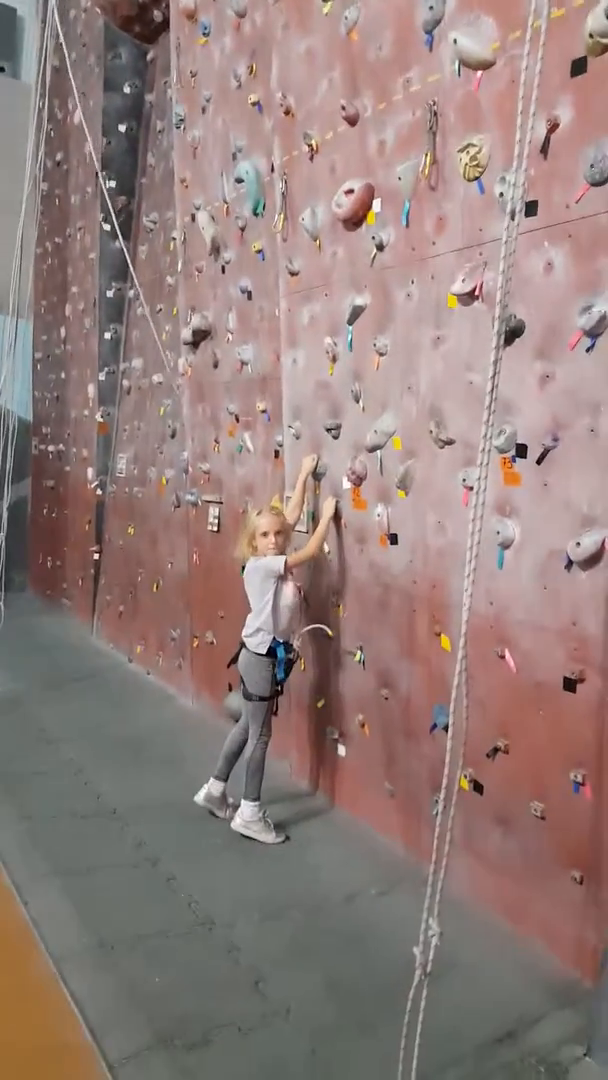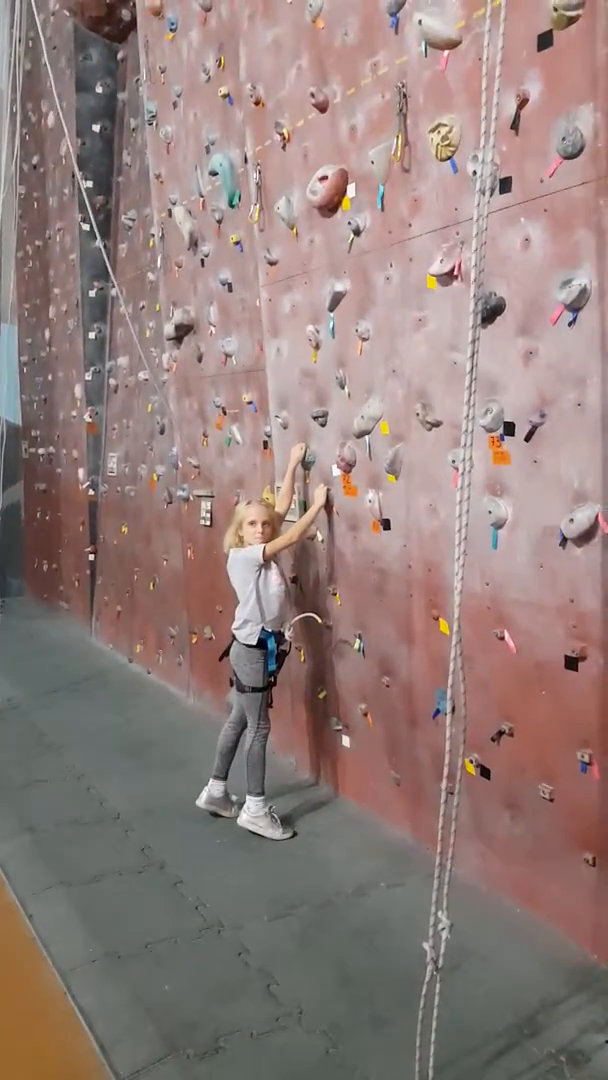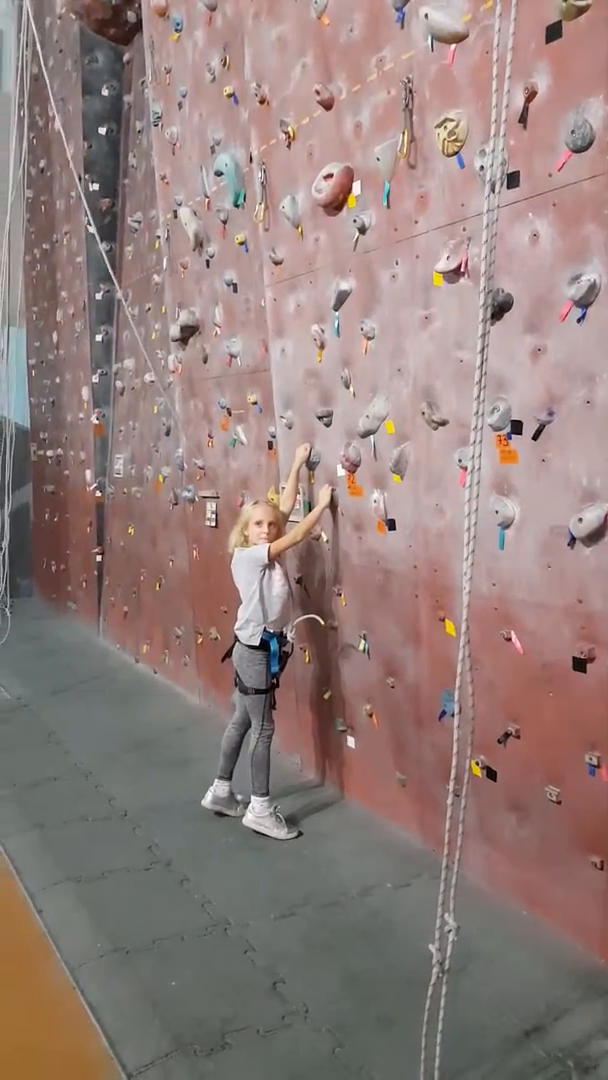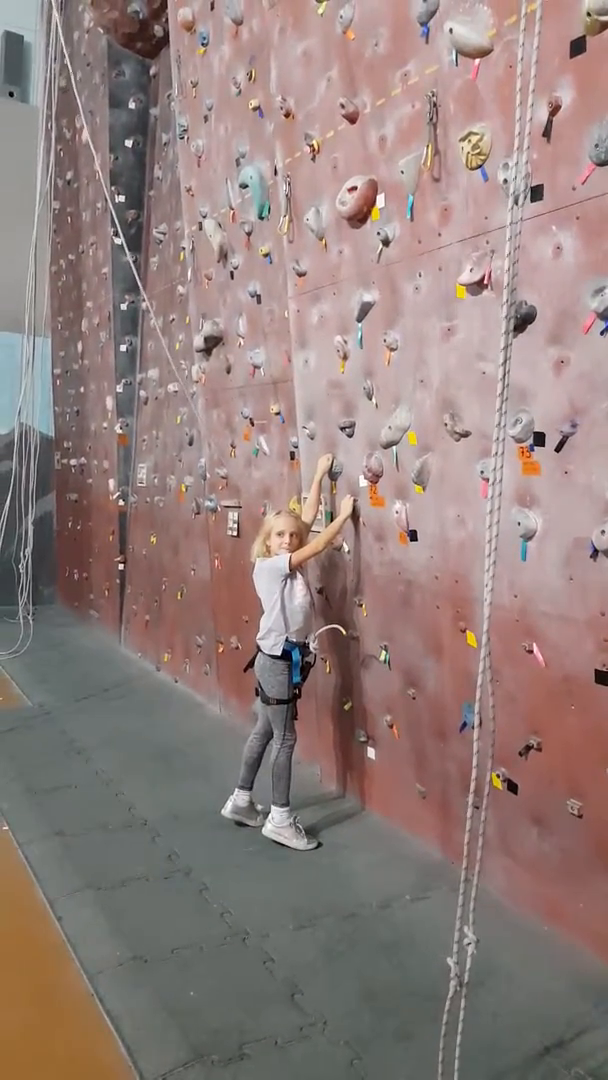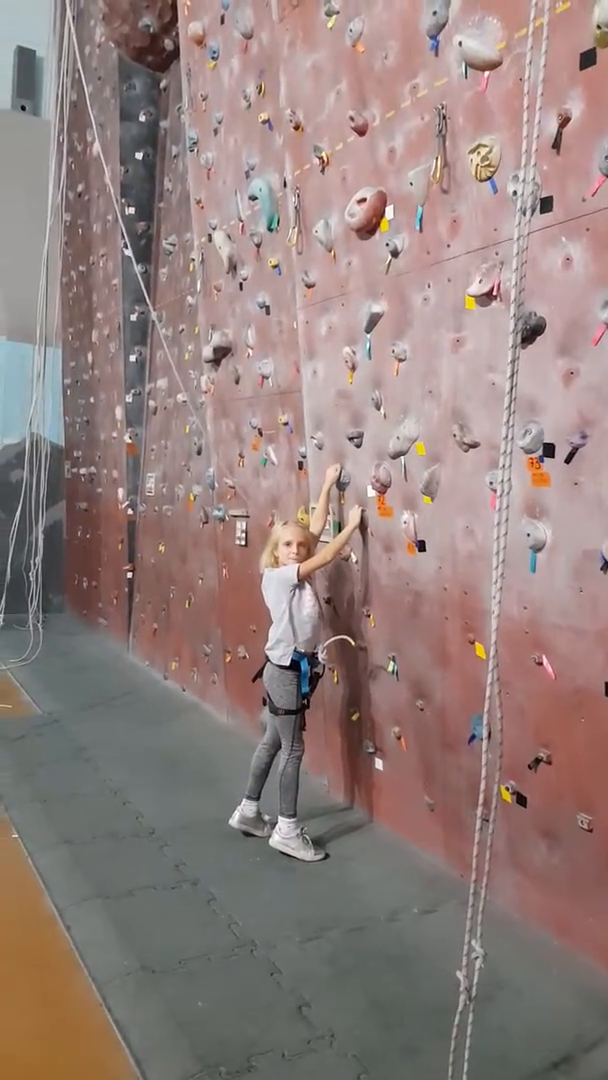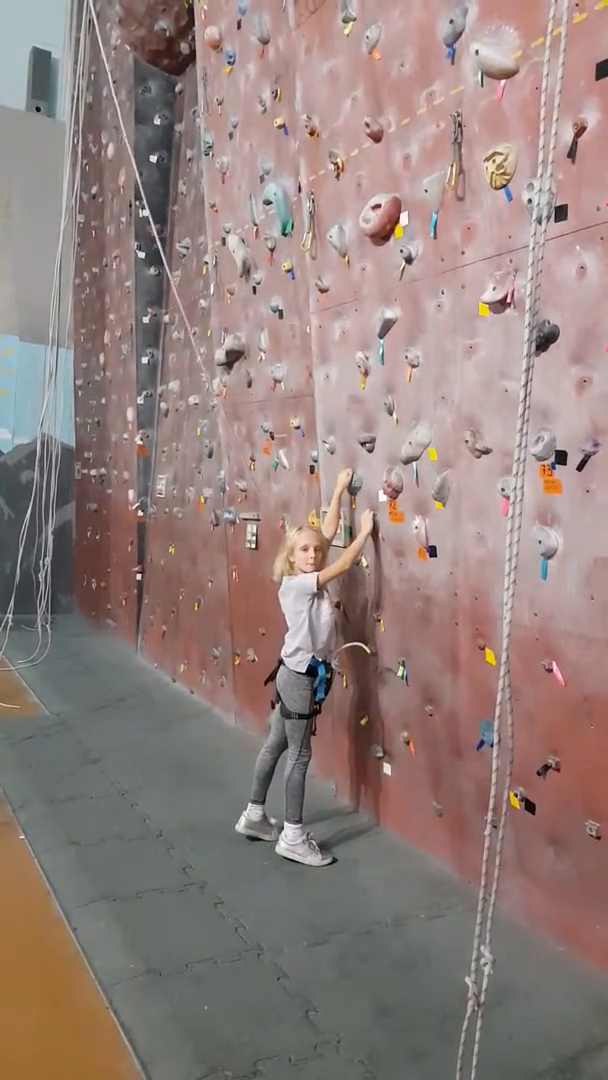
dt=0.7s
person 1, frame 1
left shoulder: (275, 562)
right shoulder: (259, 566)
left elbow: (291, 515)
right elbow: (311, 551)
left wrist: (304, 476)
right wrist: (327, 515)
left hip: (269, 654)
right hip: (260, 656)
left knee: (248, 726)
right knee: (260, 735)
left ankle: (215, 789)
right ankle: (250, 814)
person 1, frame 2
left shoulder: (266, 552)
right shoulder: (241, 556)
left elbow: (282, 508)
right elbow: (293, 536)
left wrist: (293, 465)
right wrist: (318, 504)
left hip: (263, 646)
right hip: (251, 648)
left knee: (239, 720)
right knee: (259, 727)
left ankle: (215, 791)
right ankle: (255, 809)
person 1, frame 3
left shoulder: (269, 552)
right shoulder: (245, 556)
left elbow: (285, 509)
right elbow: (297, 536)
left wrist: (297, 466)
right wrist: (322, 504)
left hip: (266, 647)
right hip: (254, 649)
left knee: (242, 721)
right knee: (263, 728)
left ankle: (220, 791)
right ankle: (260, 809)
person 1, frame 4
left shoulder: (291, 562)
right shoulder: (267, 567)
left elbow: (308, 519)
right elbow: (319, 546)
left wrist: (320, 476)
right wrist: (344, 515)
left hip: (288, 657)
right hip: (276, 659)
left knee: (265, 731)
right knee: (285, 738)
left ankle: (240, 801)
right ankle: (279, 819)
person 1, frame 5
left shoulder: (299, 573)
right shoulder: (276, 577)
left elbow: (316, 529)
right elbow: (326, 557)
left wrist: (328, 486)
right wrist: (352, 525)
left hip: (298, 667)
right hip: (284, 669)
left knee: (273, 742)
right knee: (292, 749)
left ankle: (248, 811)
right ankle: (287, 831)
person 1, frame 6
left shoulder: (311, 579)
right shoulder: (295, 585)
left elbow: (328, 533)
right elbow: (343, 566)
left wrist: (339, 491)
right wrist: (365, 531)
left hip: (302, 674)
right hip: (299, 675)
left knee: (276, 745)
right knee: (299, 756)
left ankle: (254, 816)
right ankle: (293, 837)
